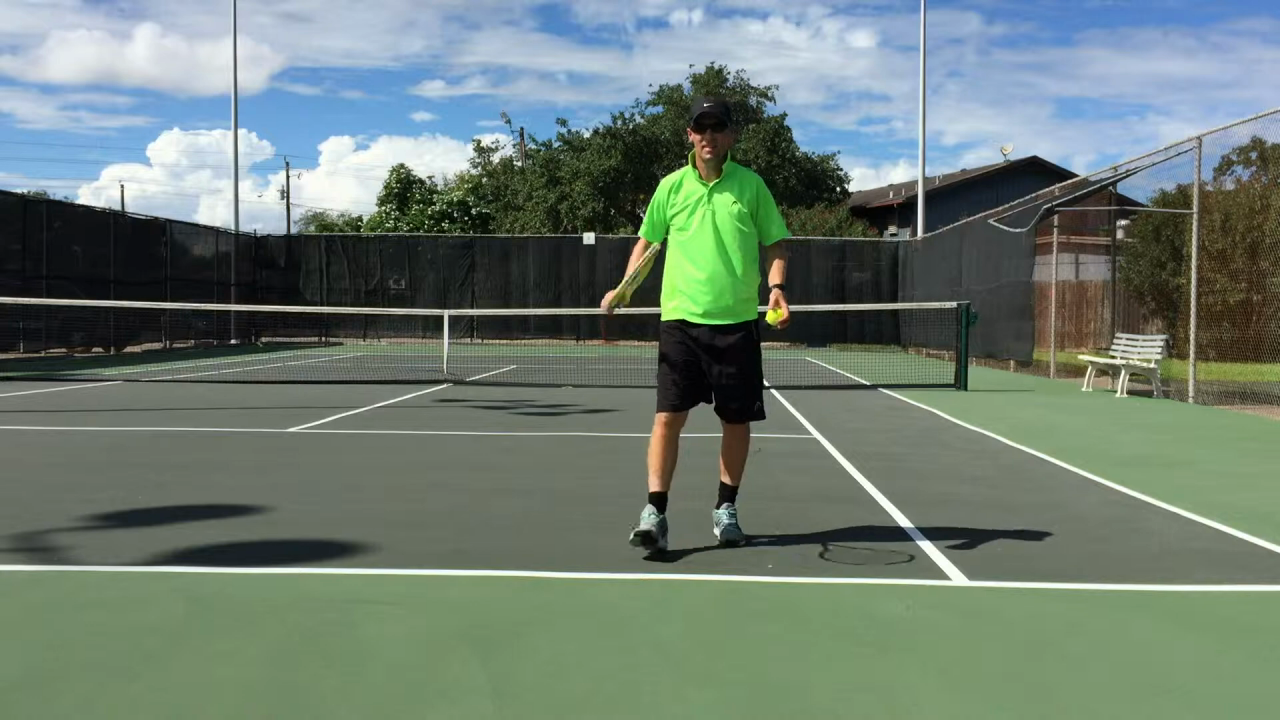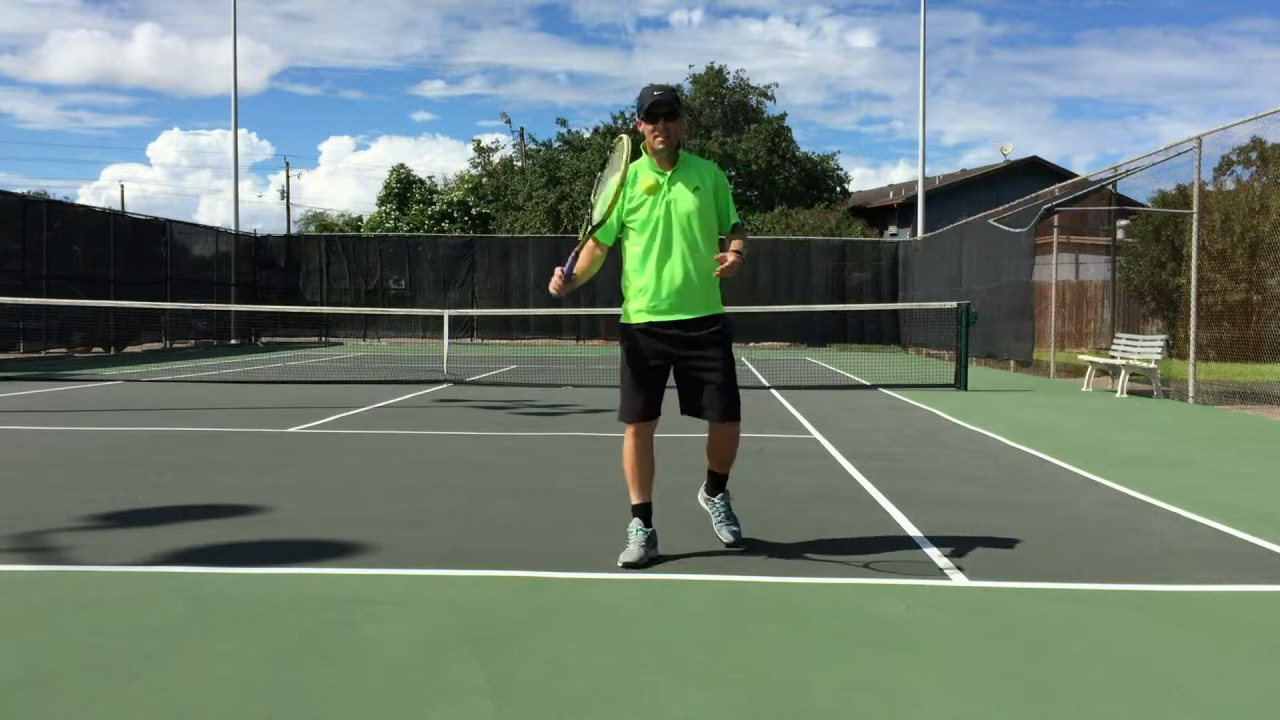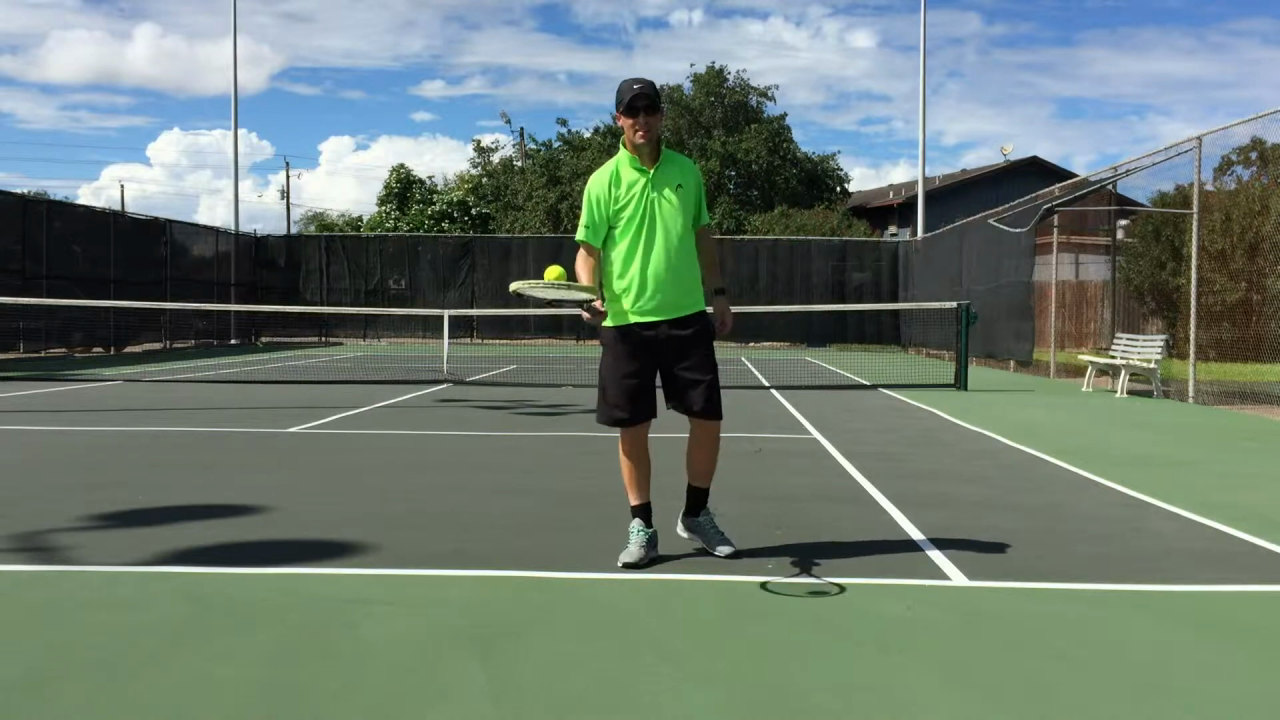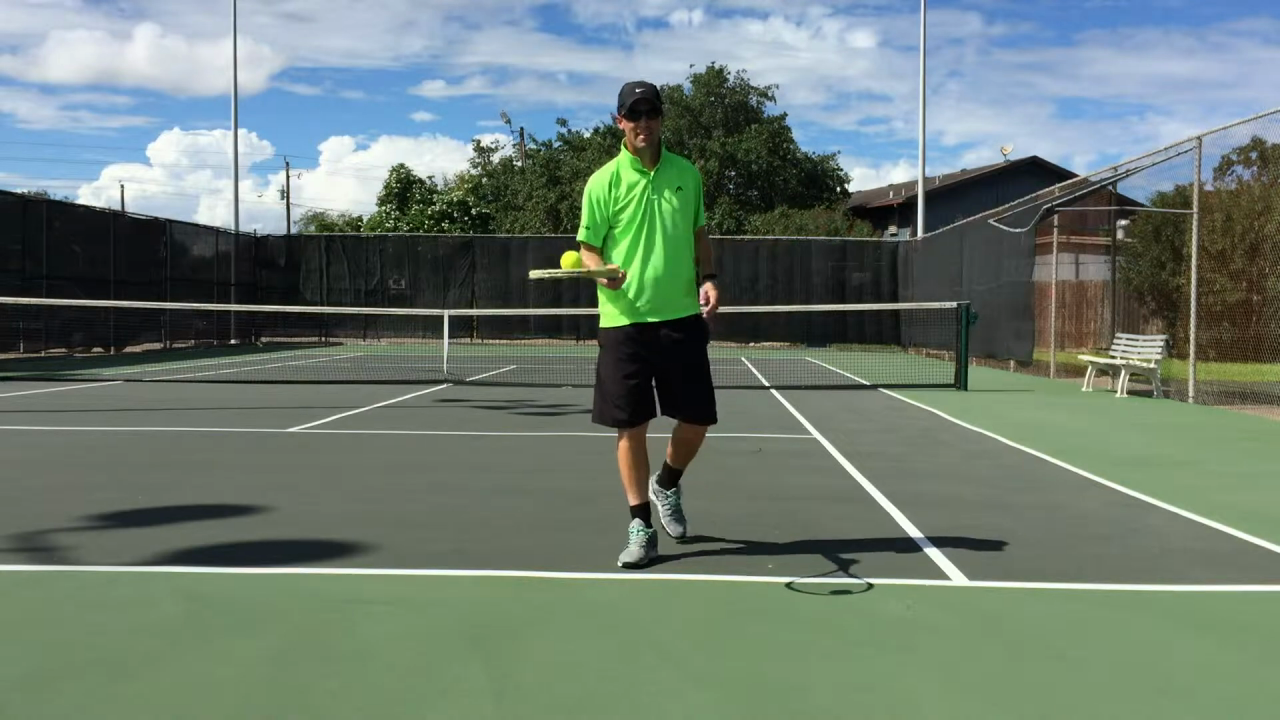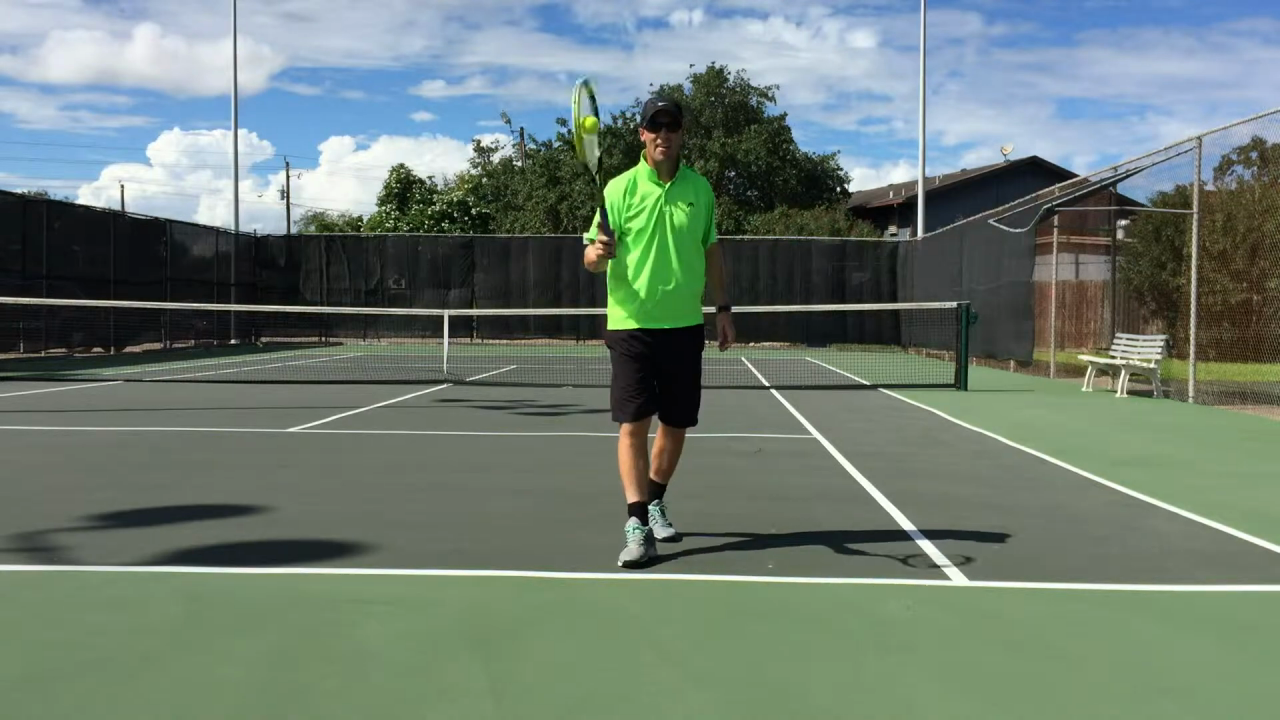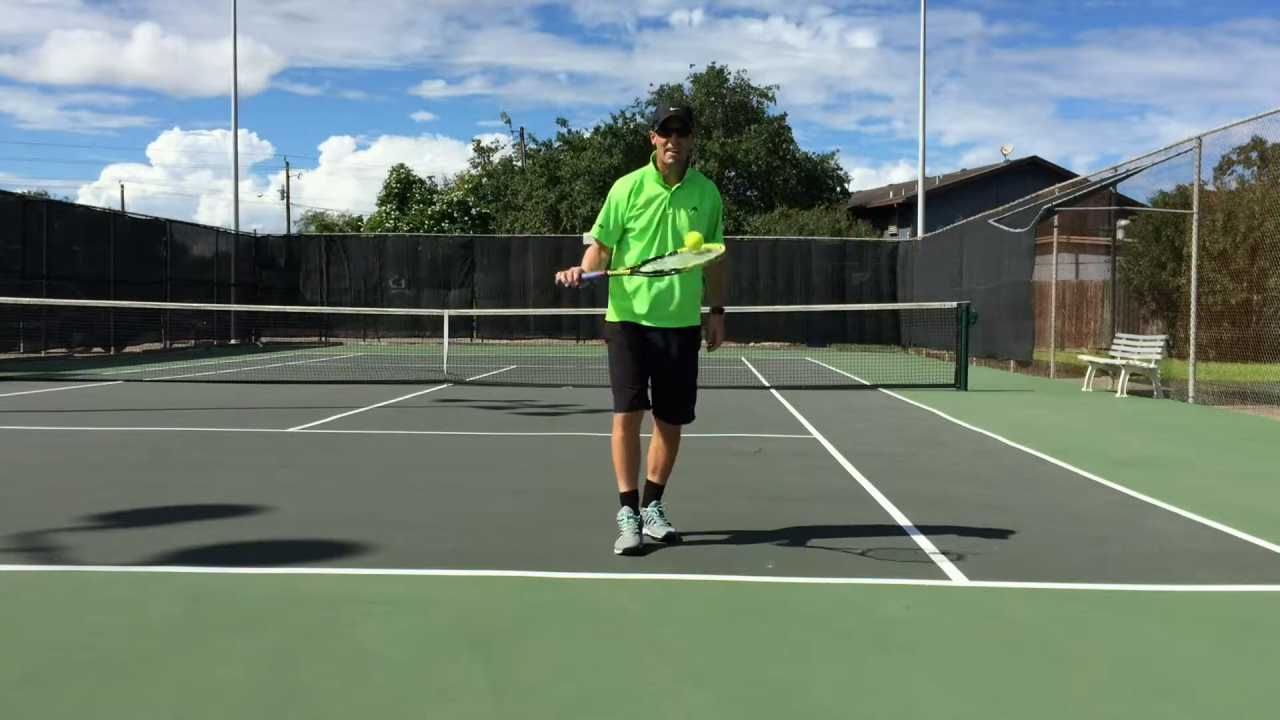
dt=0.4s
person 1, frame 1
left shoulder: (752, 185)
right shoulder: (671, 187)
left elbow: (775, 244)
right elbow: (646, 243)
left wrist: (776, 287)
right wrist: (623, 288)
left hip: (736, 322)
right hip: (681, 320)
left knee: (737, 421)
right knee: (669, 416)
left ankle: (725, 509)
right ankle: (655, 515)
person 1, frame 2
left shoulder: (710, 174)
right shoulder: (626, 181)
left elbow: (734, 227)
right elbow: (598, 243)
left wrist: (735, 252)
right wrist: (572, 278)
left hip: (704, 317)
right hip: (644, 320)
left knee: (726, 419)
right knee: (638, 424)
left ankle: (715, 492)
right ankle: (642, 530)
person 1, frame 3
left shoulder: (687, 171)
right shoulder: (604, 180)
right elbow: (588, 250)
left wrist: (718, 293)
right wrist: (590, 295)
left hip: (687, 317)
right hip: (628, 322)
left knee: (707, 418)
right knee: (633, 426)
left ankle: (696, 515)
right ankle: (642, 529)
person 1, frame 4
left shoulder: (686, 173)
right shoulder: (603, 181)
right elbow: (588, 250)
left wrist: (707, 278)
right wrist: (602, 274)
left hip: (682, 318)
right hip: (624, 321)
left knee: (697, 420)
right knee: (631, 426)
left ankle: (665, 485)
right ankle: (641, 528)
person 1, frame 5
left shoulder: (700, 189)
right shoulder: (620, 188)
left elbow: (711, 253)
right elbow: (592, 257)
left wrist: (723, 307)
right wrist: (598, 253)
left hip: (684, 325)
right hip: (631, 324)
left knee: (676, 424)
right knee: (634, 424)
left ankle: (654, 502)
right ankle: (638, 526)
person 1, frame 6
left shoulder: (707, 192)
right shoulder: (627, 188)
left elbow: (712, 257)
right elbow: (599, 248)
left wrist: (715, 310)
right wrist: (580, 271)
left hip: (681, 324)
right hip: (629, 320)
left knee: (671, 421)
right knee: (627, 415)
left ankle: (652, 506)
right ankle: (628, 513)
